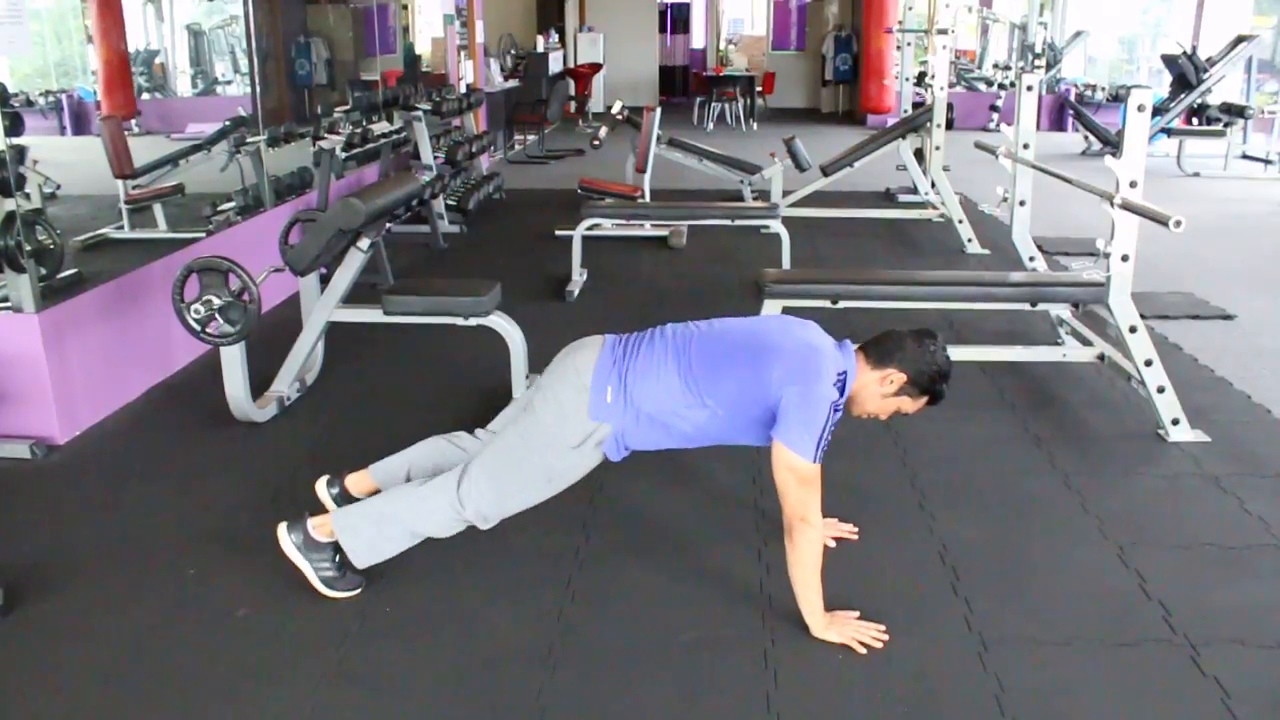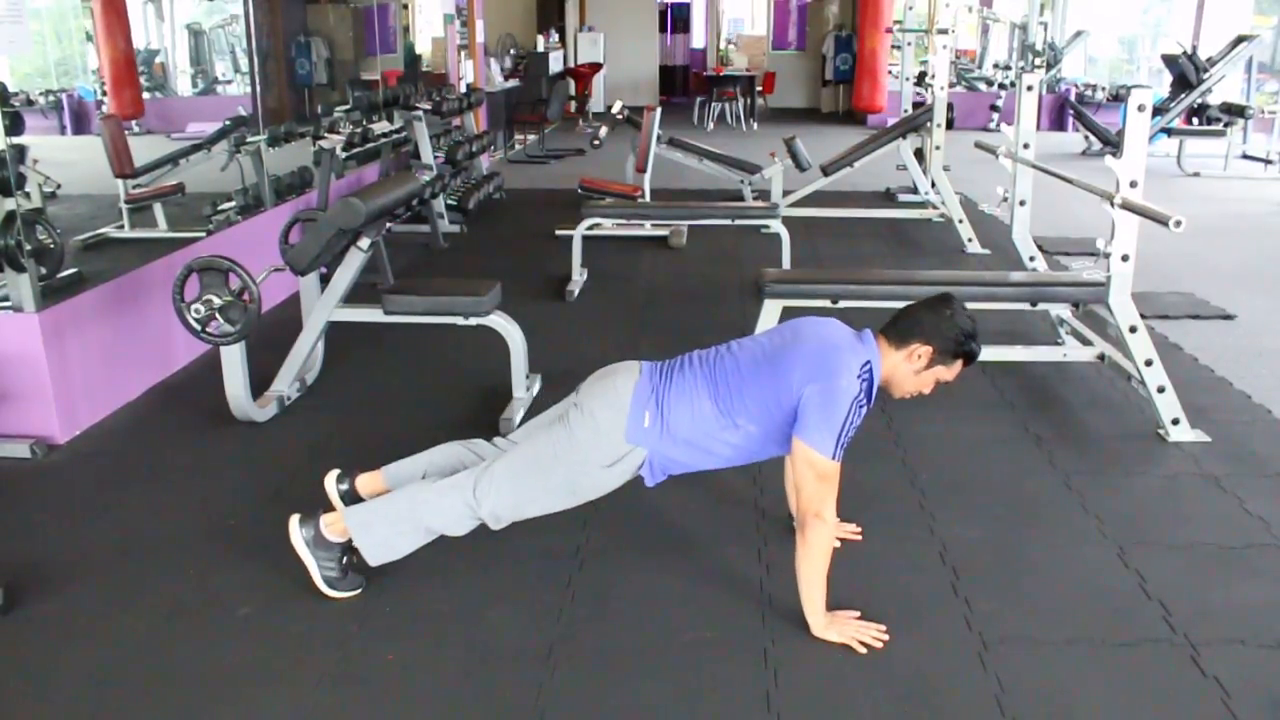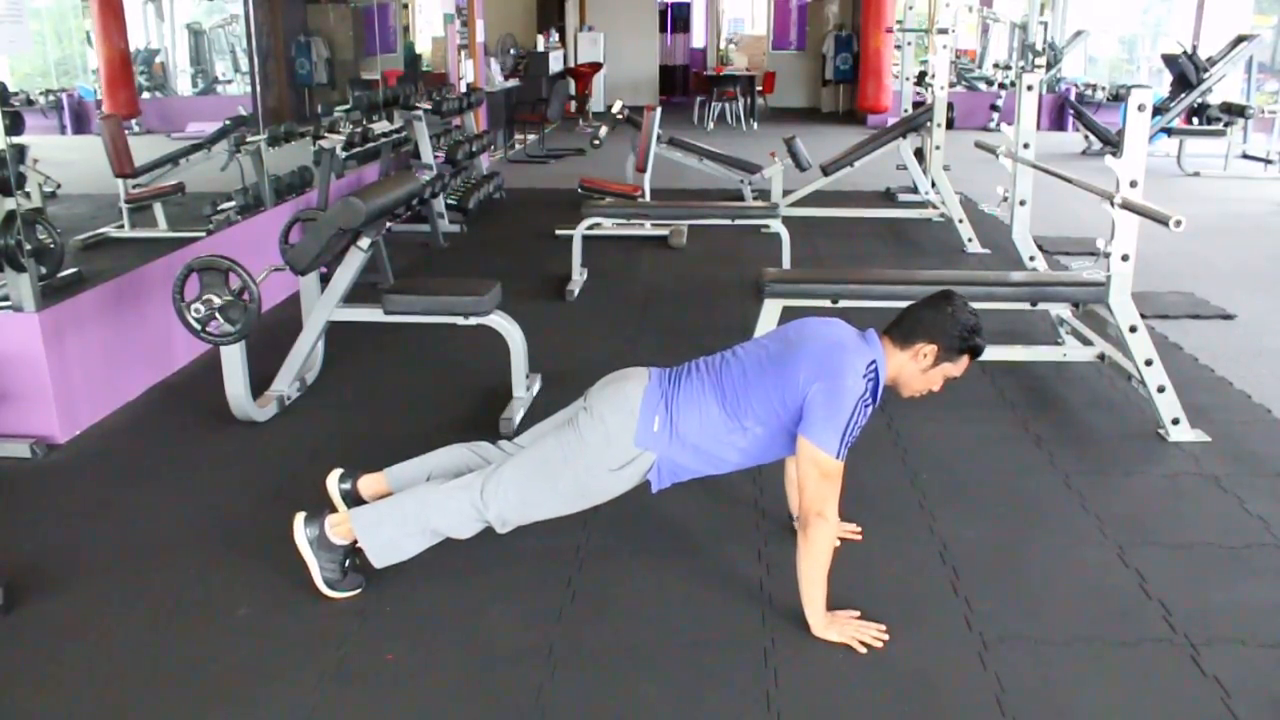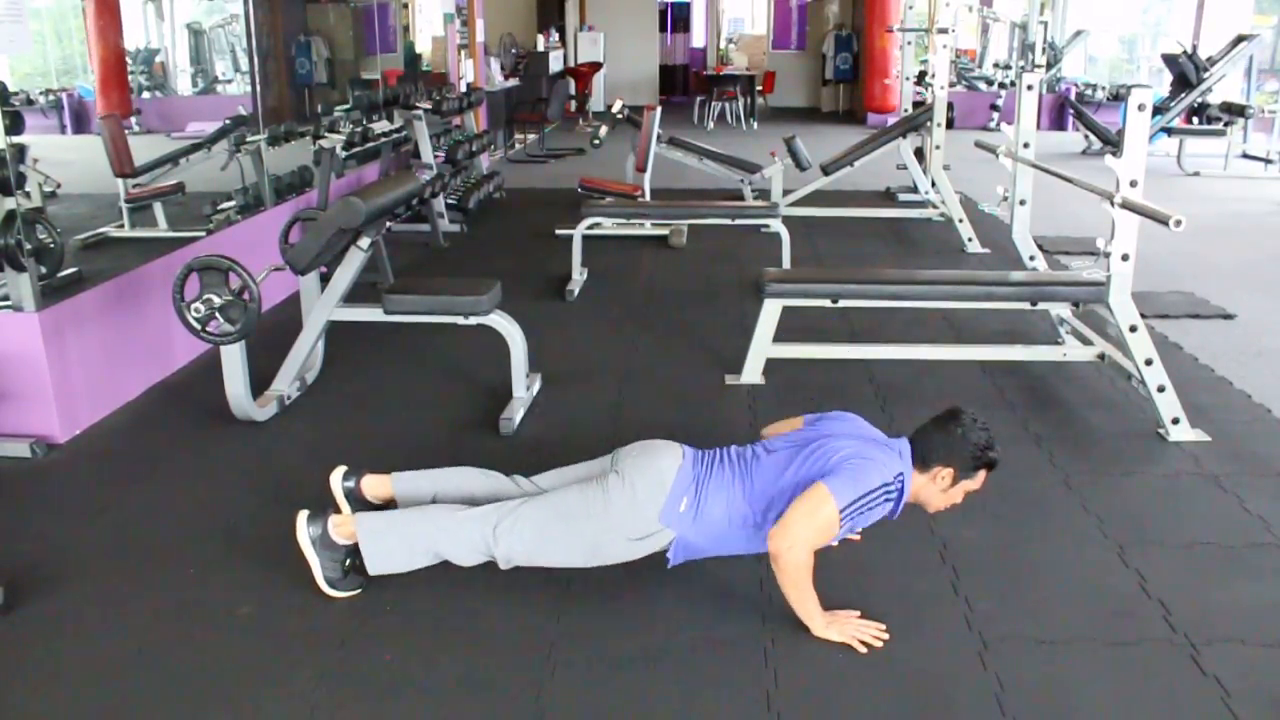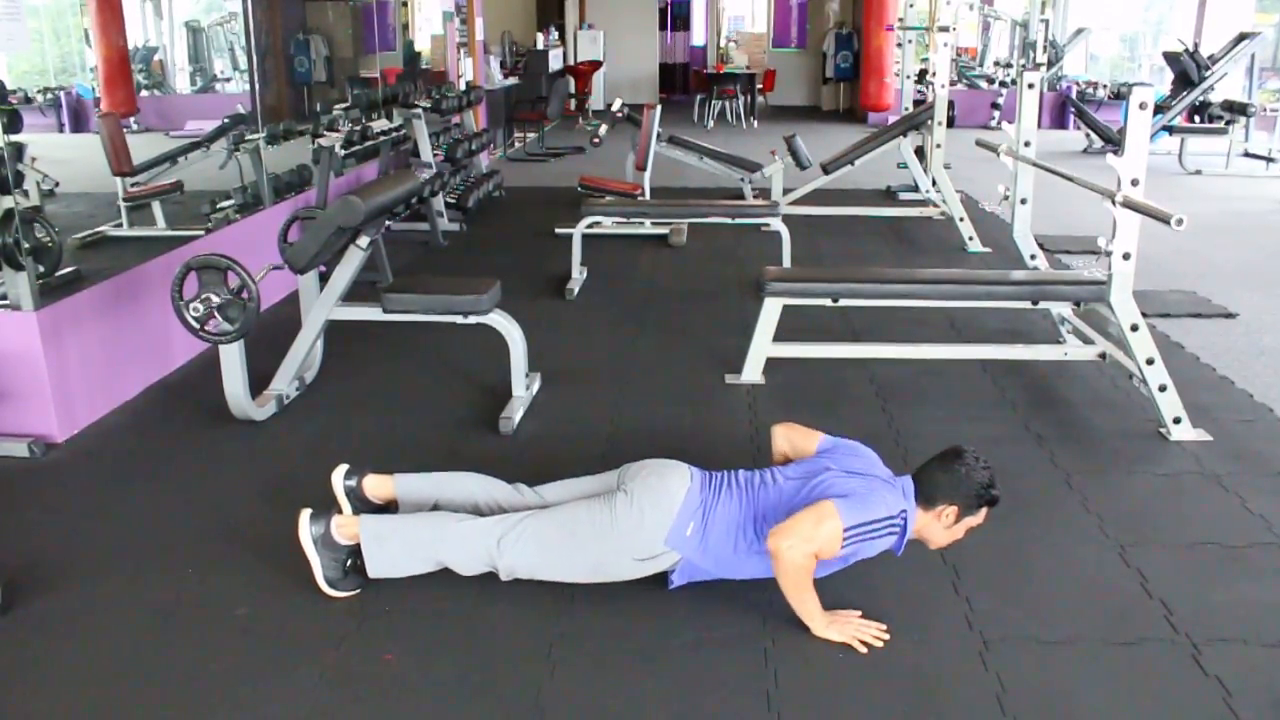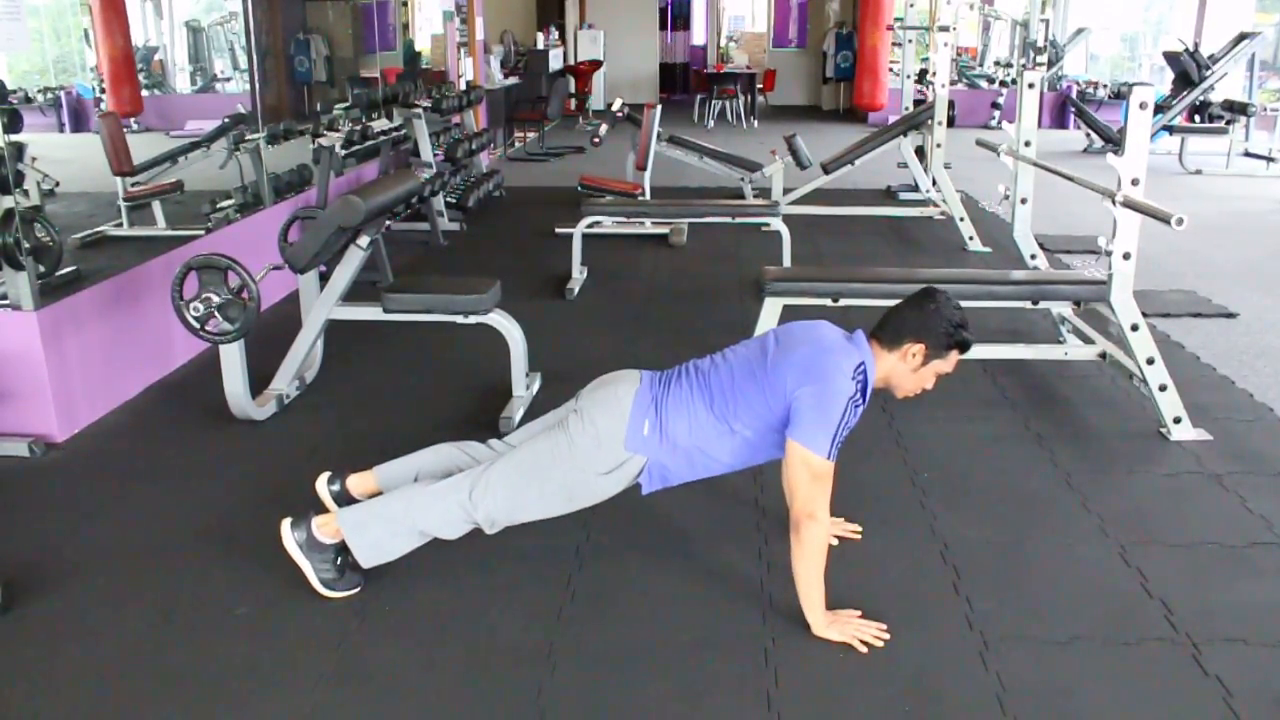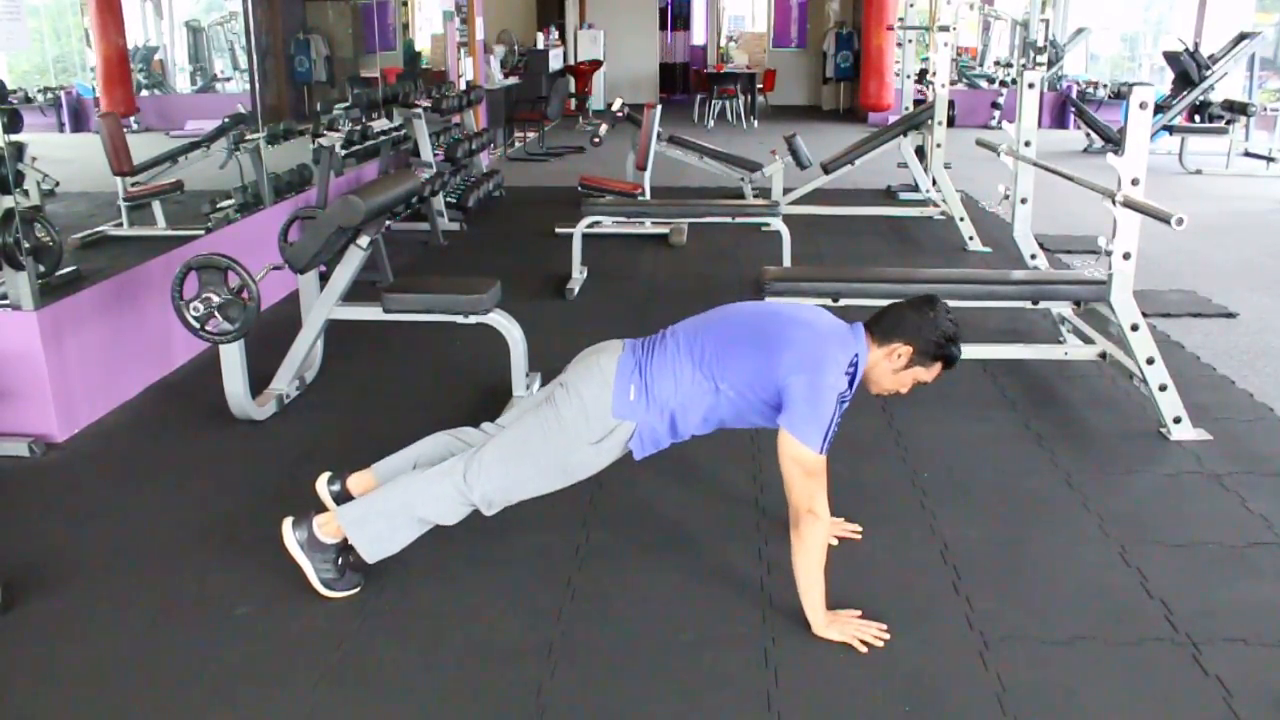
dt=0.7s
person 1, frame 1
left shoulder: (818, 348)
right shoulder: (817, 389)
left elbow: (786, 448)
right elbow: (799, 519)
left wrist: (808, 521)
right wrist: (818, 620)
left hip: (596, 368)
right hip: (598, 410)
left knee: (482, 448)
right knee: (473, 495)
left ankle: (353, 485)
right ankle: (319, 534)
person 1, frame 2
left shoulder: (837, 339)
right shoulder: (845, 383)
left elbow: (793, 440)
right elbow: (817, 514)
left wrist: (809, 519)
right wrist: (819, 619)
left hip: (629, 393)
right hip: (628, 430)
left knee: (500, 455)
right knee: (487, 495)
left ankle: (360, 485)
right ankle: (331, 530)
person 1, frame 3
left shoulder: (838, 337)
right shoulder: (850, 381)
right elbow: (821, 512)
left wrist: (803, 516)
right wrist: (819, 618)
left hip: (635, 399)
right hip: (637, 437)
left knee: (501, 463)
right knee: (493, 497)
left ankle: (363, 486)
right ankle: (336, 529)
person 1, frame 4
left shoulder: (862, 437)
right shoulder: (878, 479)
right elbow: (783, 542)
left wrist: (819, 515)
right wrist: (817, 620)
left hip: (664, 471)
right hip: (660, 506)
left knee: (516, 494)
right knee: (498, 532)
left ankle: (368, 488)
right ankle: (340, 532)
person 1, frame 5
left shoulder: (869, 468)
right shoulder: (884, 512)
left elbow: (784, 433)
right elbow: (784, 544)
right wrist: (818, 621)
left hip: (667, 488)
right hip: (666, 529)
left knee: (517, 505)
right knee: (500, 544)
left ankle: (372, 487)
right ankle: (343, 531)
person 1, frame 6
left shoulder: (831, 341)
right shoulder: (837, 384)
right elbow: (807, 515)
left wrist: (812, 516)
right wrist: (819, 619)
left hip: (628, 404)
right hip: (627, 439)
left knee: (491, 458)
right knee: (480, 500)
left ankle: (354, 486)
right ankle: (324, 533)
person 1, frame 7
left shoulder: (829, 332)
right shoulder: (826, 373)
left elbow: (799, 465)
right elbow: (806, 508)
left wrist: (814, 516)
right wrist: (821, 617)
left hip: (617, 376)
right hip: (619, 407)
left knee: (488, 446)
right knee: (480, 480)
left ankle: (353, 485)
right ankle: (325, 530)
